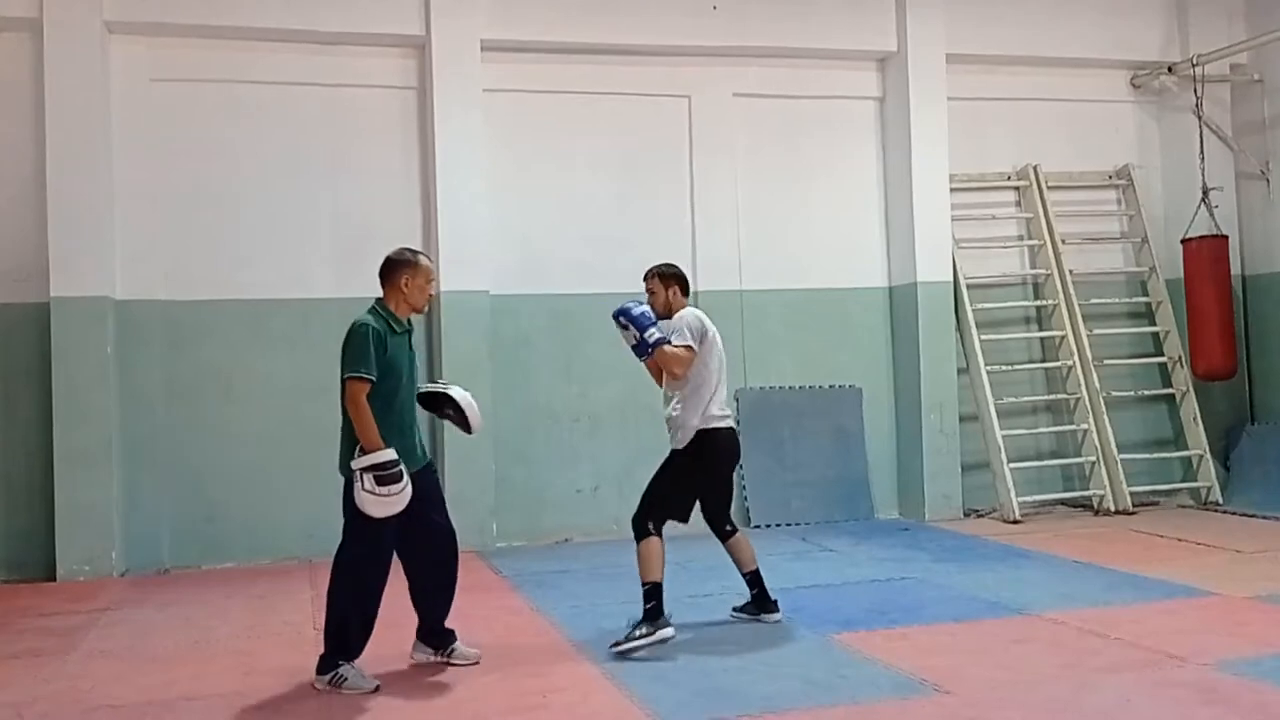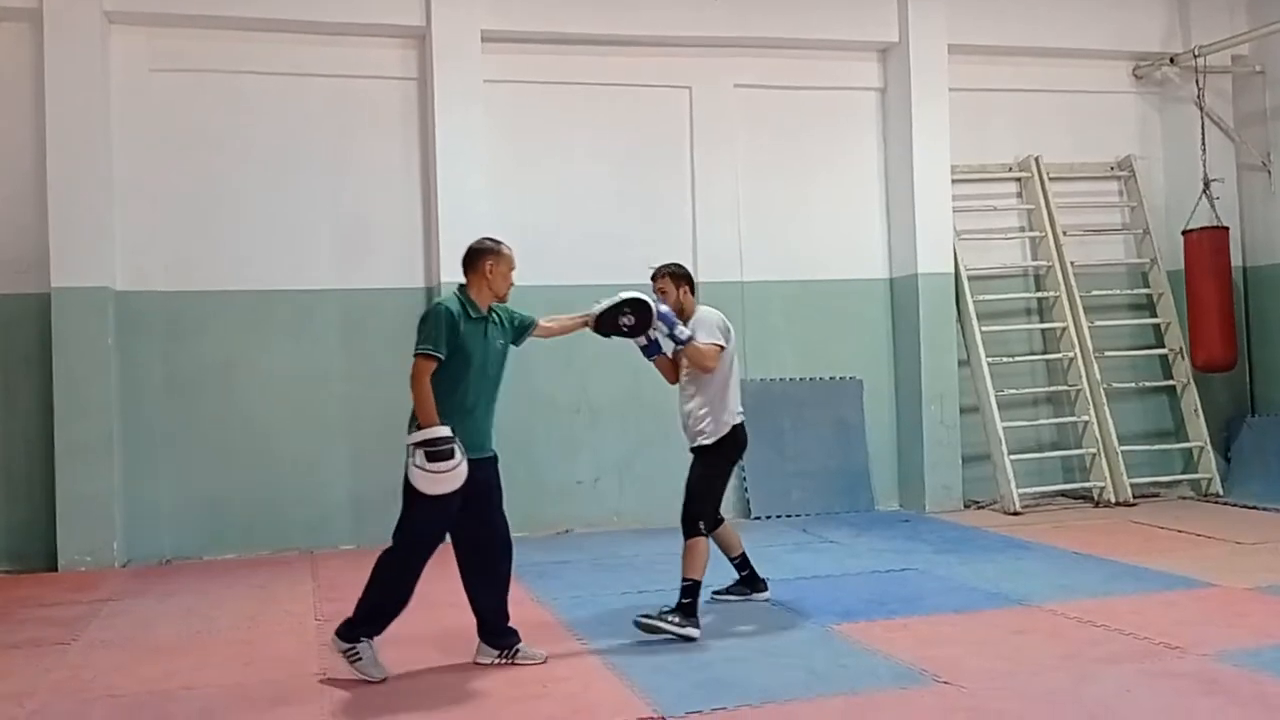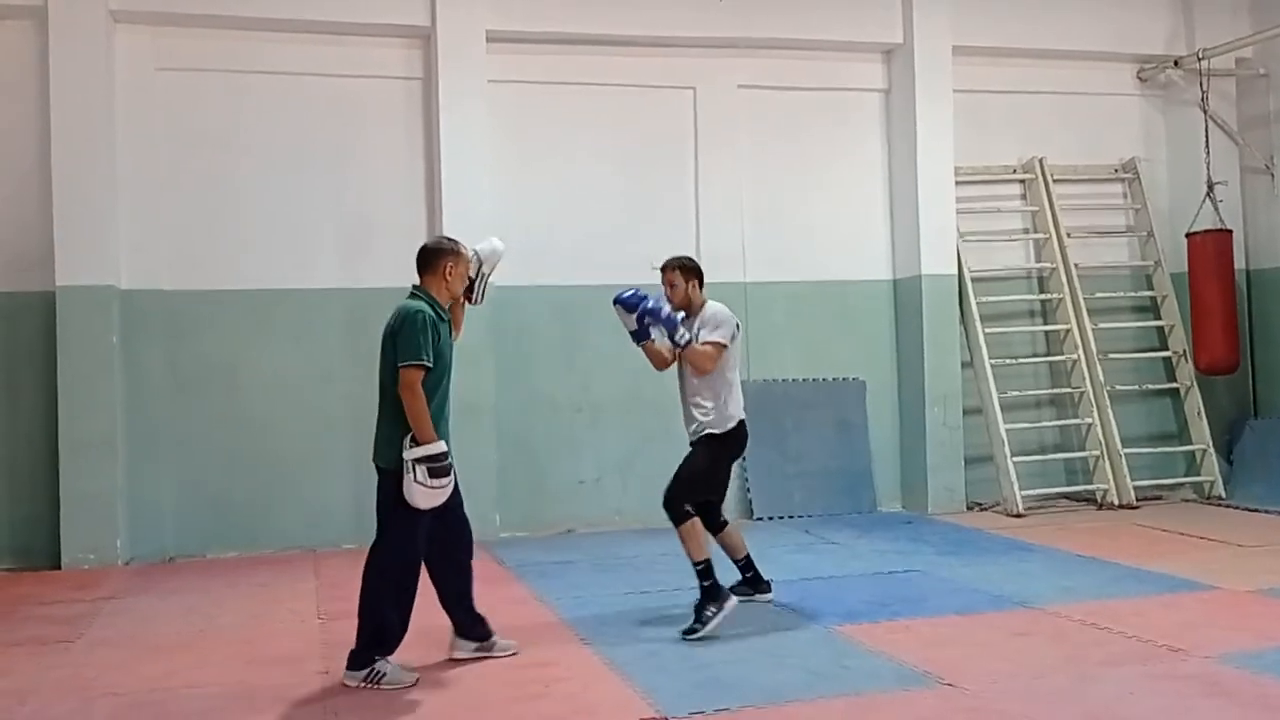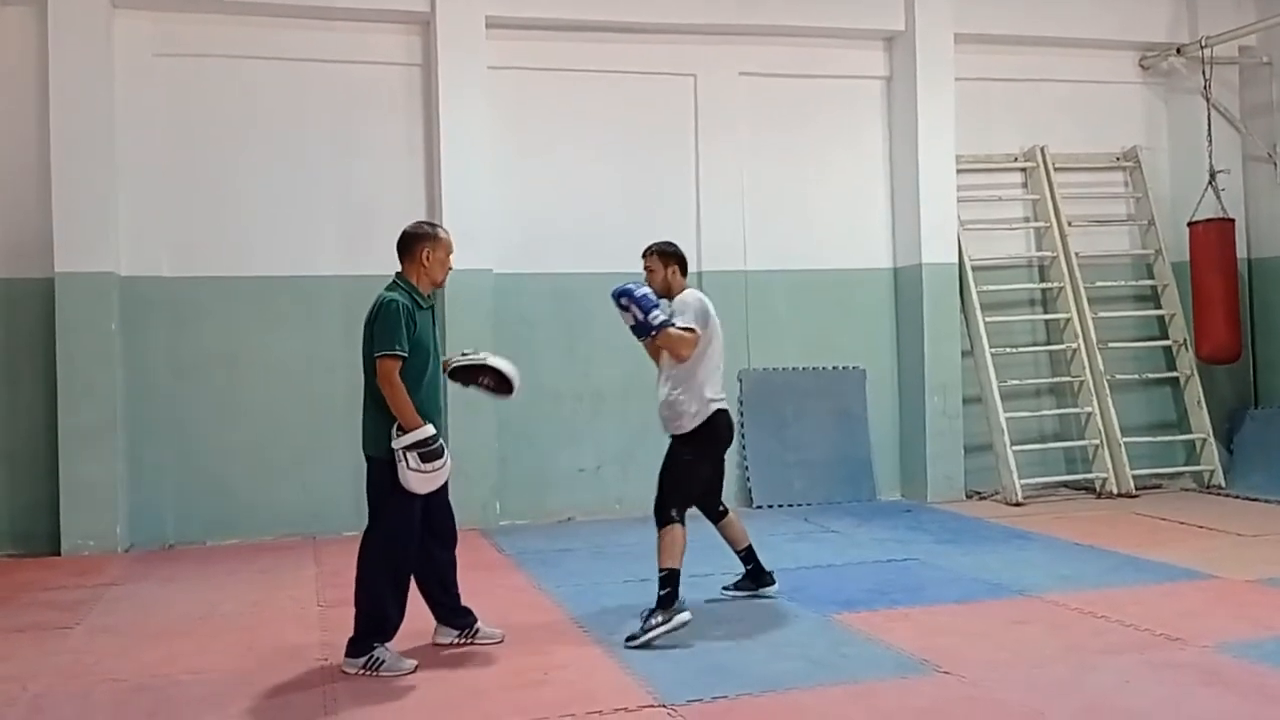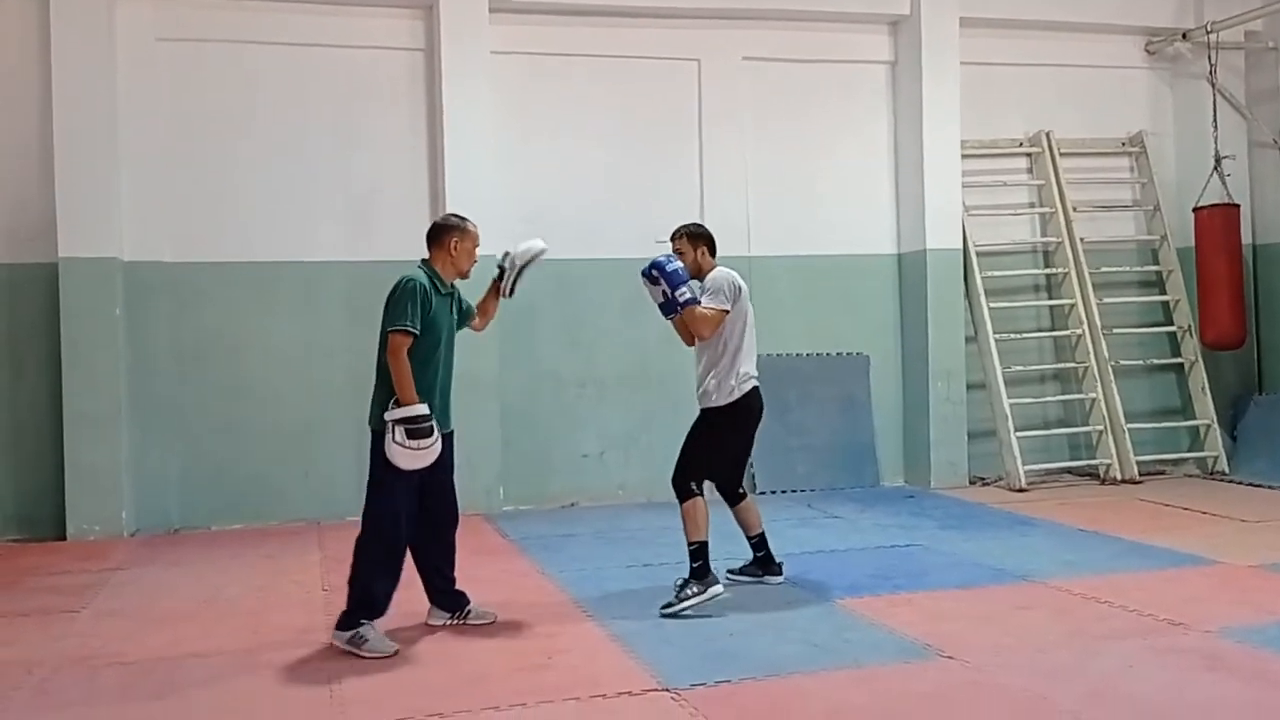
dt=0.7s
person 1, frame 1
left shoulder: (404, 329)
right shoulder: (367, 330)
right elbow: (355, 398)
right wrist: (381, 460)
left hip: (415, 464)
left knee: (439, 548)
right knee: (363, 565)
left ankle: (433, 639)
right ankle: (334, 664)
person 1, frame 2
left shoulder: (500, 320)
right shoulder: (445, 313)
left elbow: (546, 327)
right elbow: (421, 376)
left wrist: (594, 318)
left hip: (479, 456)
left knee: (492, 548)
right knee: (412, 546)
left ankle: (497, 640)
right ankle: (355, 634)
person 1, frame 3
left shoulder: (433, 313)
right shoulder: (416, 315)
left elbow: (451, 335)
right elbow: (409, 385)
left wrist: (463, 299)
right wrist: (430, 446)
left hip: (431, 456)
right hip: (408, 459)
left knee: (454, 542)
right knee: (396, 555)
left ankle: (471, 633)
right ankle: (365, 661)
person 1, frame 4
left shoulder: (421, 304)
right shoulder: (394, 305)
right elbow: (388, 376)
right wrist: (419, 434)
right hip: (396, 449)
left knee: (437, 536)
right knee: (391, 544)
left ankle: (453, 621)
right ankle: (365, 648)
person 1, frame 5
left shoulder: (448, 293)
right shoulder: (414, 286)
left elbow: (480, 320)
right elbow: (396, 352)
left wrist: (501, 283)
right wrist: (413, 413)
left hip: (436, 427)
left knee: (439, 517)
right knee: (388, 522)
left ankle: (446, 602)
right ankle: (355, 621)
person 2, frame 1
left shoulder: (688, 319)
right shoulder: (684, 324)
left elbow: (677, 367)
right elbow: (665, 379)
left wrist: (650, 331)
right wrist: (637, 340)
left hip: (700, 441)
right hip: (720, 439)
left knee: (646, 521)
right knee: (721, 523)
left ankle: (654, 616)
right ankle: (762, 600)
person 2, frame 2
left shoulder: (708, 318)
right shoulder: (688, 327)
left elbow: (708, 362)
right elbow: (674, 375)
left wrist: (674, 328)
right wrist: (647, 340)
left hip: (722, 435)
right hip: (710, 437)
left knee: (694, 517)
right knee: (706, 514)
left ankle: (685, 612)
right ankle: (751, 581)
person 2, frame 3
left shoulder: (717, 315)
right shoulder: (686, 320)
left elbow: (706, 365)
right elbow: (662, 361)
left wrist: (674, 327)
right wrist: (638, 327)
left hip: (722, 432)
right hip: (709, 433)
left knee: (679, 503)
right knee: (709, 514)
left ankle: (712, 593)
right ankle: (754, 581)
person 2, frame 4
left shoulder: (689, 301)
right shoulder: (684, 305)
left elbow: (682, 348)
right elbow: (663, 357)
left wrist: (653, 313)
right wrist: (640, 322)
left hip: (699, 424)
right hip: (710, 421)
left knee: (669, 509)
right knee: (710, 503)
left ankle: (668, 604)
right ankle: (758, 575)
person 2, frame 5
left shoulder: (721, 279)
right shoulder: (712, 285)
left elbow: (705, 329)
right elbow: (691, 338)
left wrist: (681, 288)
right wrist: (666, 299)
left hip: (730, 402)
right hip: (737, 401)
left knee: (686, 479)
right knee: (730, 484)
left ankle: (701, 575)
right ankle: (765, 562)
